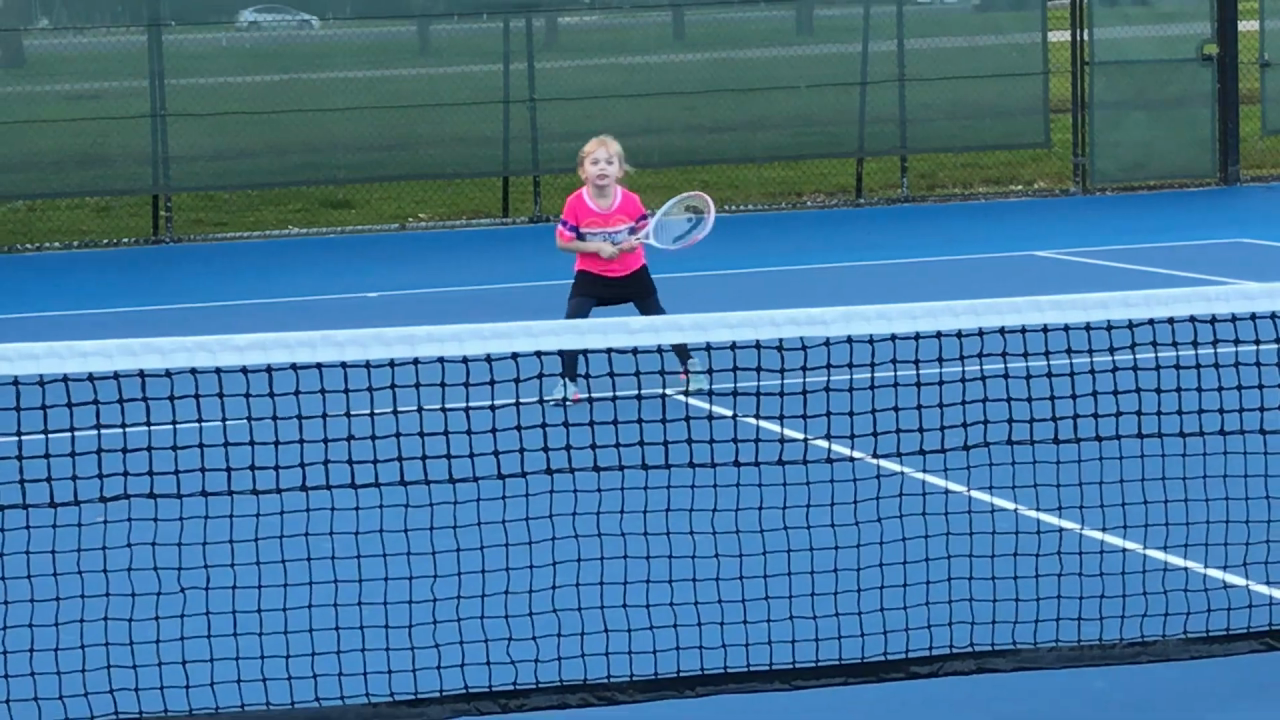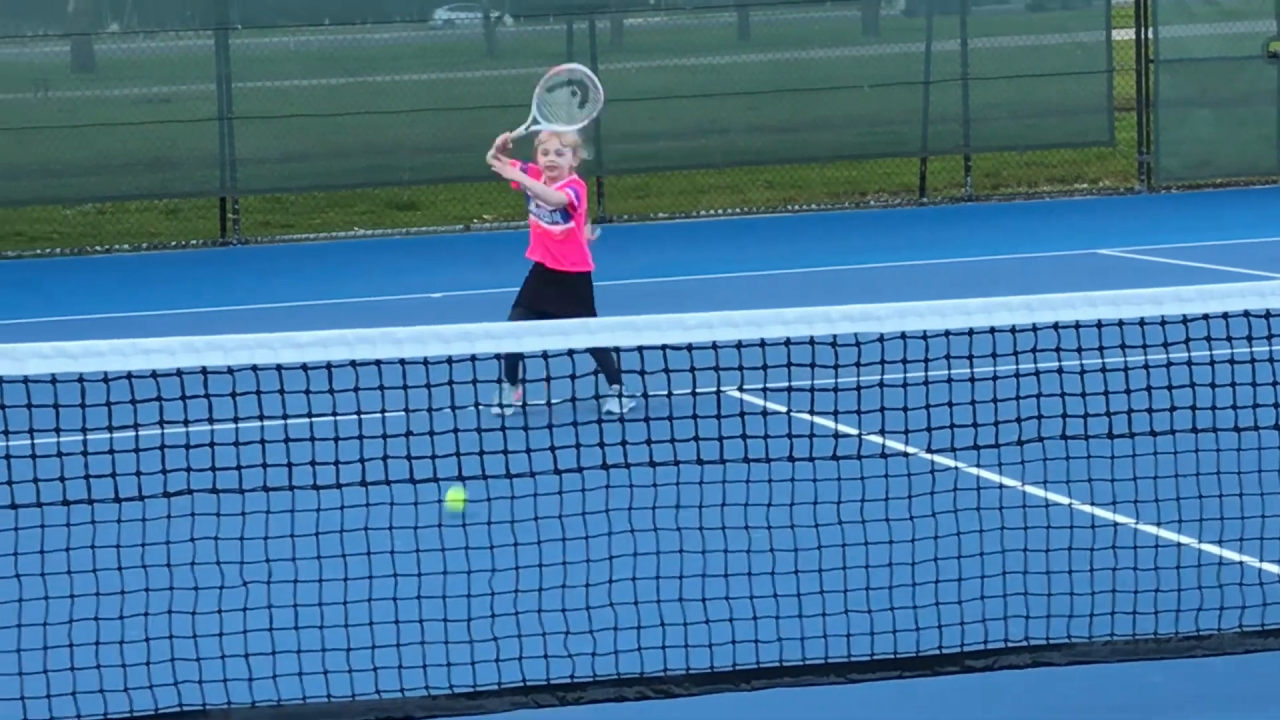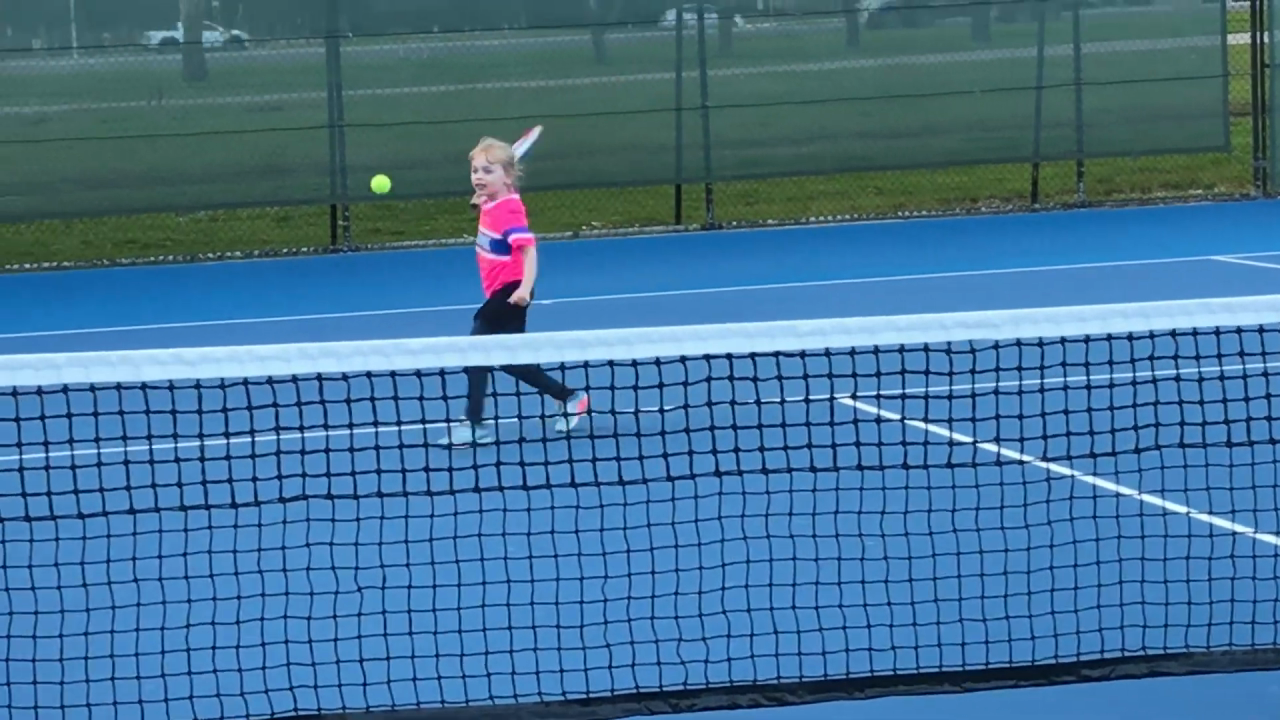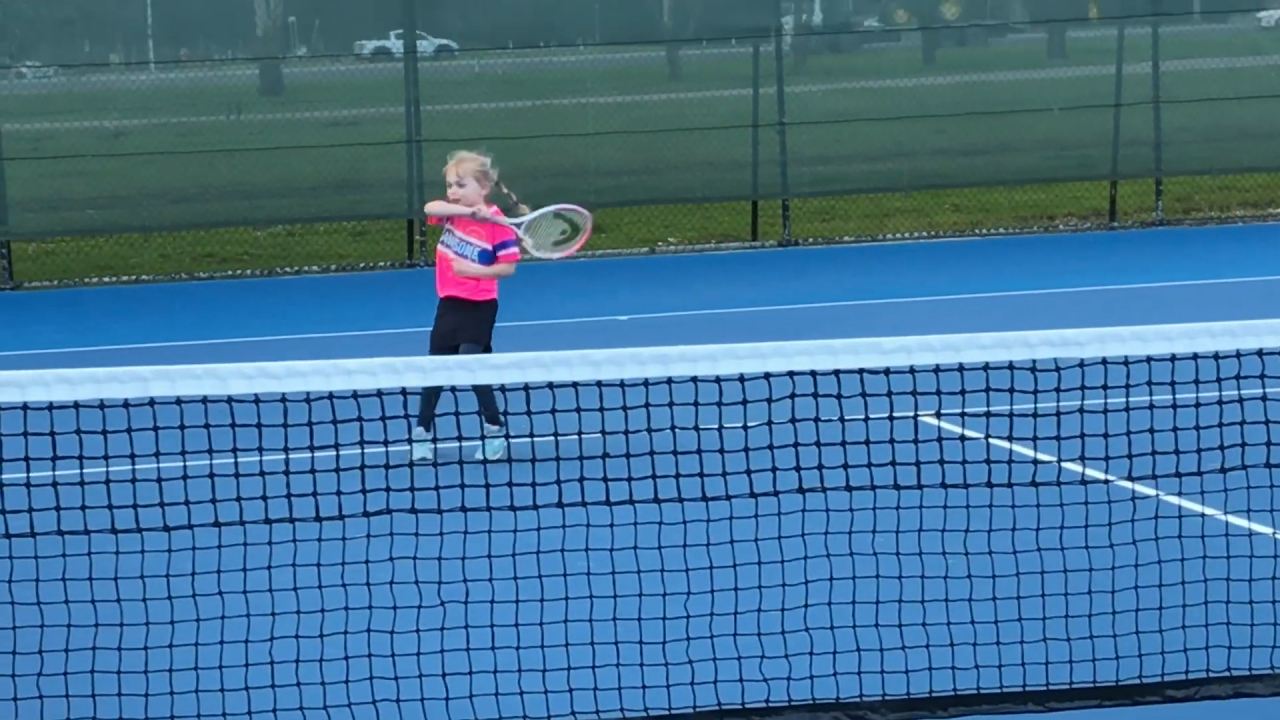
dt=0.4s
person 1, frame 1
left shoulder: (630, 200)
right shoulder: (575, 203)
left elbow: (642, 230)
right elbow: (563, 242)
left wrist: (632, 244)
right wrist: (598, 248)
left hip: (632, 271)
right hip: (592, 274)
right knee: (573, 320)
left ankle: (691, 366)
right ankle: (568, 381)
person 1, frame 2
left shoulder: (576, 186)
right shoulder: (535, 174)
left elbow: (553, 198)
right elbow: (495, 160)
left wrist: (515, 177)
right wrist: (500, 147)
left hip: (574, 272)
right hip: (543, 268)
left ankle: (616, 389)
right ankle: (511, 386)
person 1, frame 3
left shoulder: (510, 208)
right shoulder: (491, 204)
left elbow: (529, 250)
left wrist: (525, 287)
right wrist: (481, 200)
left hip: (511, 291)
right hip: (499, 292)
right knee: (508, 359)
left ankle: (474, 423)
right ankle: (570, 399)
person 1, frame 4
left shoulder: (498, 223)
right shoulder: (452, 209)
left elbow: (510, 266)
right elbow: (431, 209)
left wrist: (475, 270)
right wrist: (473, 211)
left hip: (479, 304)
right hip: (450, 301)
left ankle: (494, 427)
right ankle: (423, 430)
